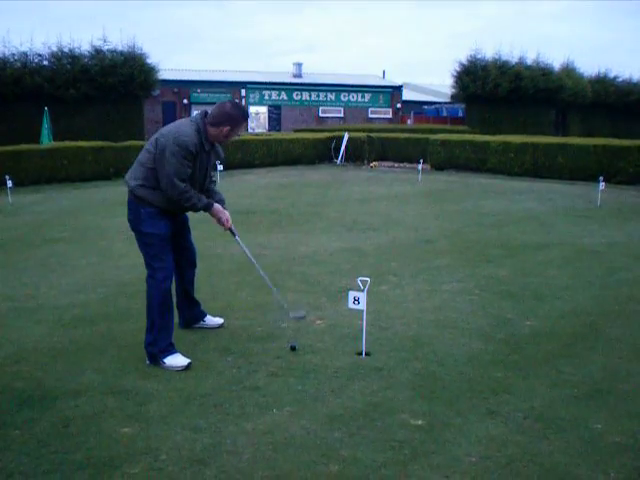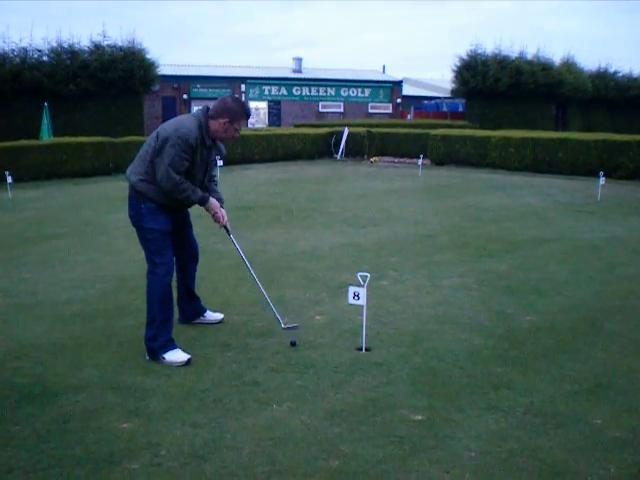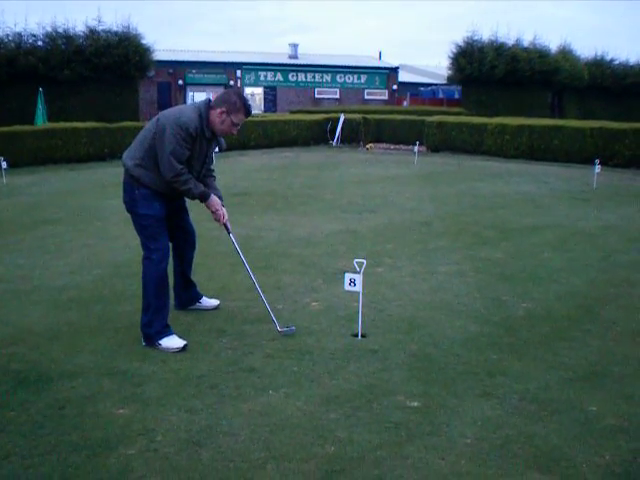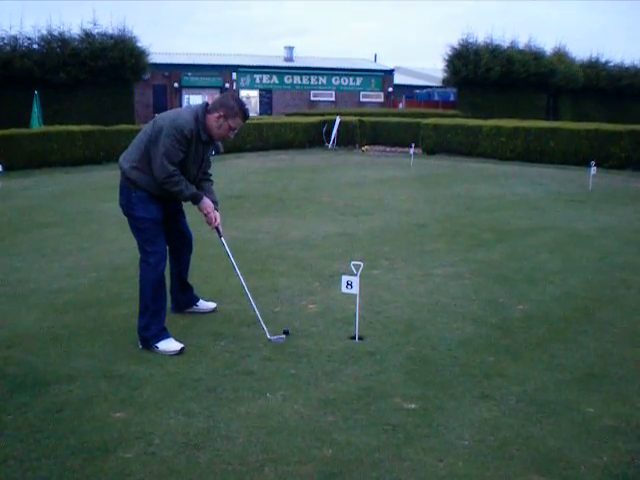
dt=0.7s
person 1, frame 1
left shoulder: (206, 139)
right shoulder: (182, 139)
left elbow: (206, 179)
right elbow: (176, 187)
left wrist: (220, 205)
right wrist: (210, 207)
left hip: (171, 206)
right hip: (148, 207)
left knee: (186, 260)
right knee: (162, 273)
left ankle: (191, 315)
right ankle: (158, 350)
person 1, frame 2
left shoulder: (208, 136)
right shoulder: (183, 133)
left elbow: (207, 177)
right elbow: (170, 180)
left wrist: (218, 205)
right wrist: (205, 201)
left hip: (172, 202)
right hip: (149, 203)
left knee: (188, 255)
right knee: (162, 268)
left ankle: (191, 311)
right ankle: (158, 346)
person 1, frame 3
left shoulder: (209, 130)
right shoulder: (182, 122)
left elbow: (205, 171)
right elbow: (174, 171)
left wrist: (217, 201)
right wrist: (206, 196)
left hip: (168, 189)
right hip: (143, 189)
left knee: (186, 240)
right knee: (157, 254)
left ankle: (187, 297)
right ankle: (155, 331)
person 1, frame 4
left shoulder: (207, 134)
right shoulder: (178, 124)
left elbow: (202, 176)
right elbow: (165, 172)
left wrist: (212, 205)
right wrist: (198, 199)
left hip: (165, 192)
right hip: (139, 192)
left knee: (182, 243)
right knee: (154, 257)
left ankle: (183, 300)
right ankle: (151, 335)
